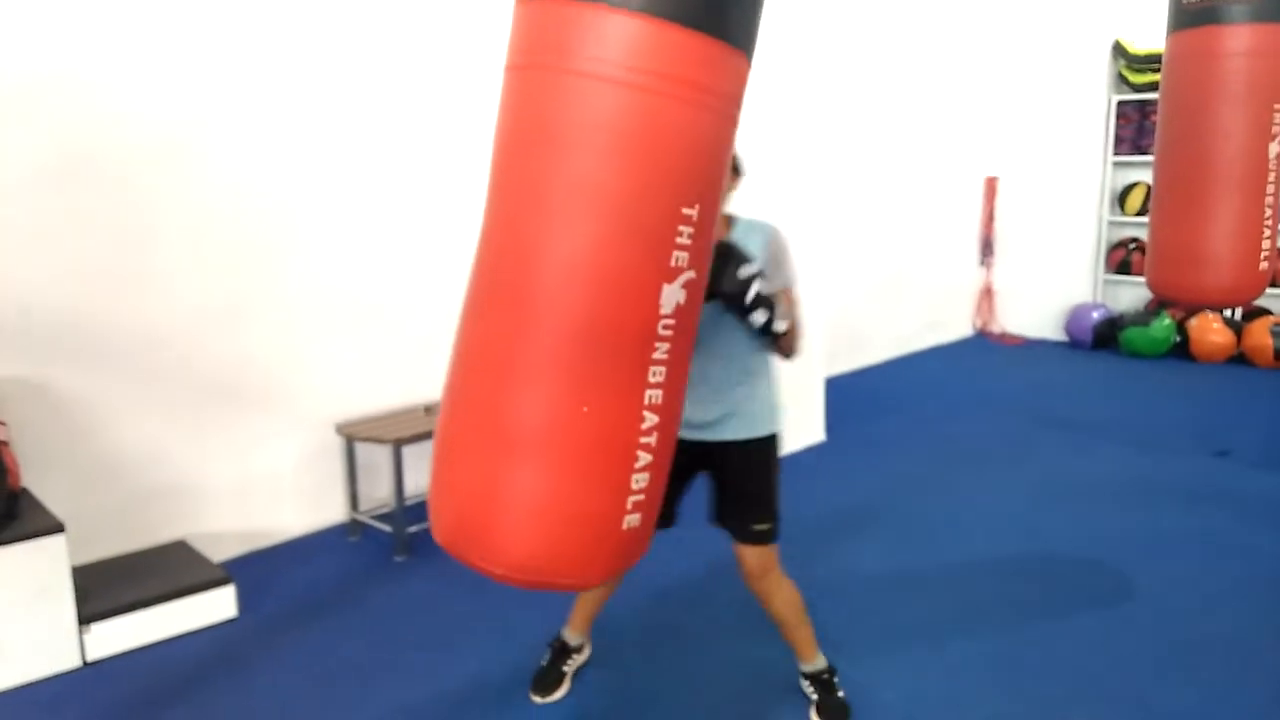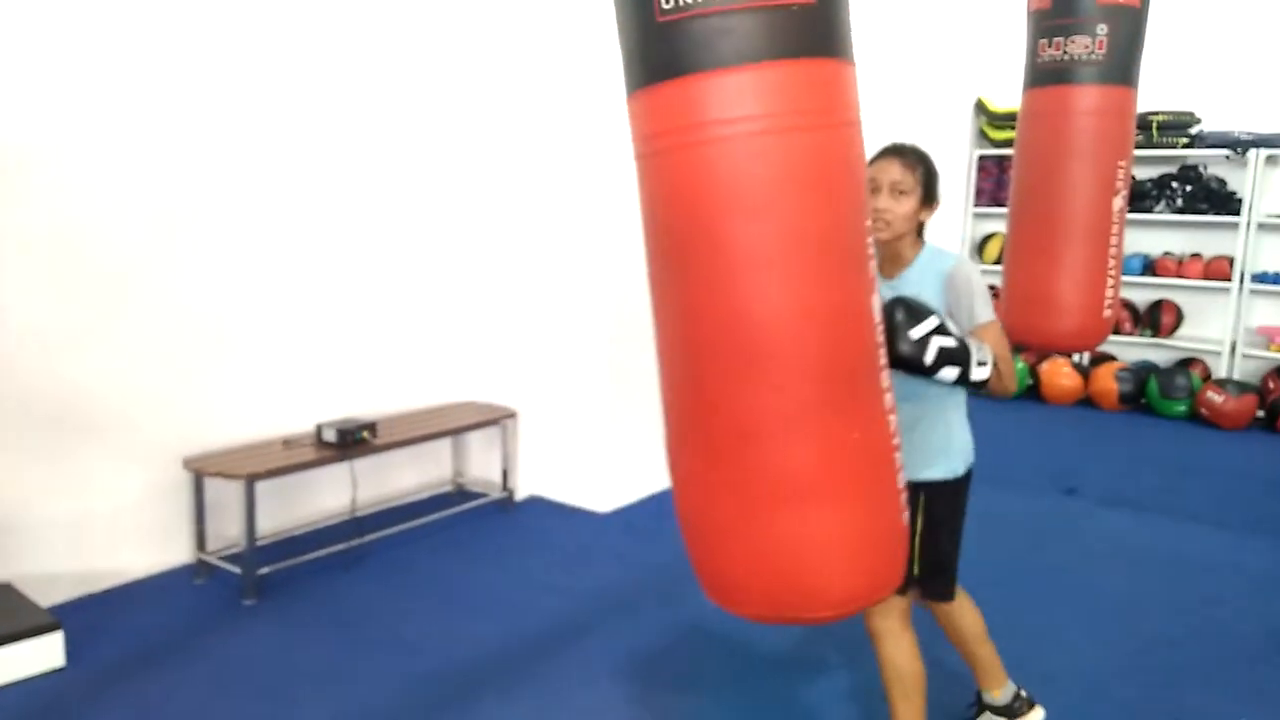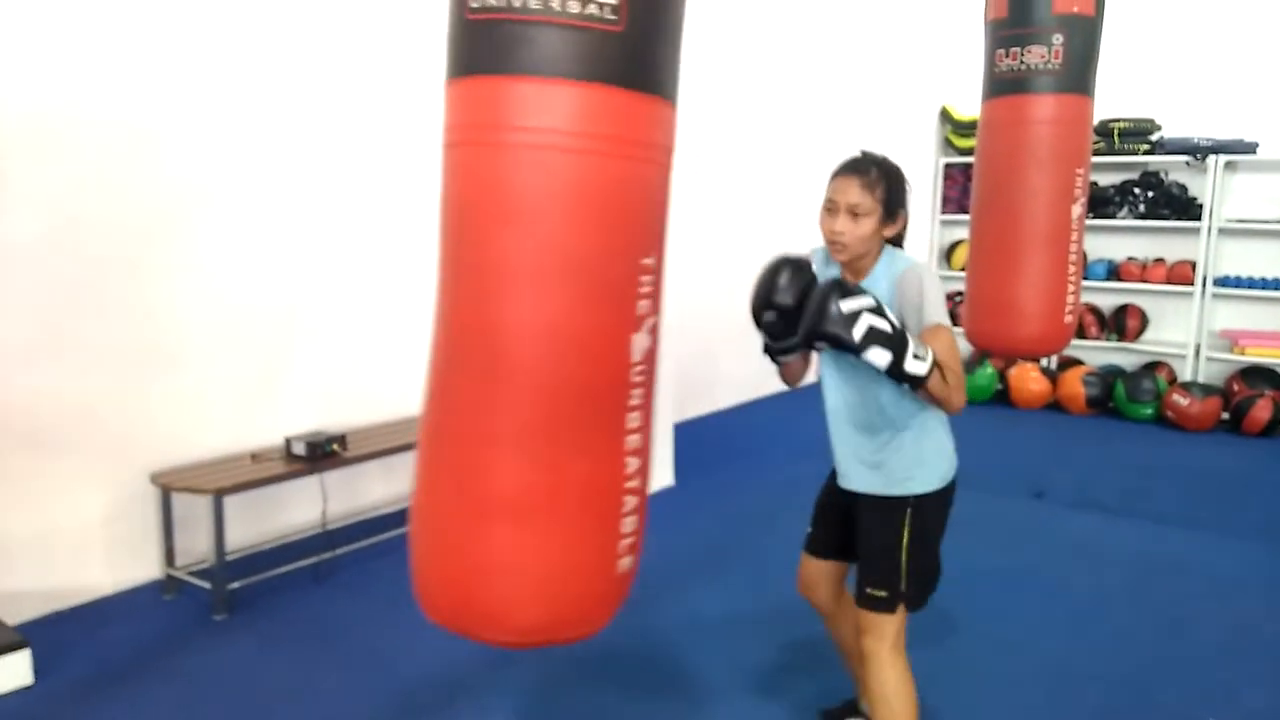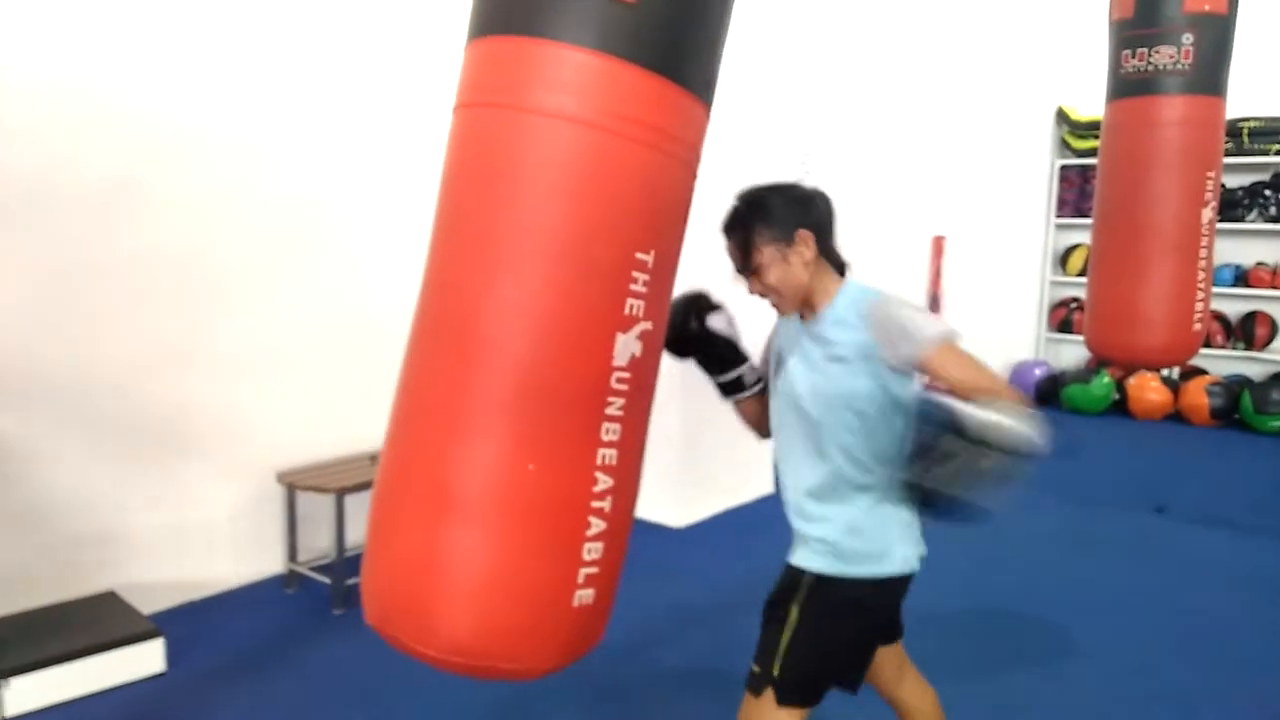
dt=1s
person 1, frame 1
left shoulder: (764, 241)
left elbow: (788, 344)
left wrist: (752, 296)
left hip: (745, 427)
right hip: (670, 426)
left knee: (760, 566)
left ankle: (816, 672)
right ankle: (572, 644)
person 1, frame 2
left shoulder: (953, 275)
left elbow: (1006, 378)
left wrist: (949, 353)
left hip: (931, 468)
left knee: (885, 612)
right knee: (933, 594)
person 1, frame 3
left shoulder: (911, 279)
right shoulder: (818, 270)
left elbow: (951, 395)
right elbow: (794, 375)
left wrist: (885, 342)
right wrist: (780, 332)
left hip: (909, 480)
right hip: (853, 468)
left knee: (876, 635)
right knee: (817, 582)
person 1, frame 4
left shoulder: (879, 318)
right shoulder: (789, 329)
left elbow: (997, 398)
right elbow: (765, 421)
right wrist: (721, 355)
left hip: (854, 560)
right hip: (832, 550)
right knee: (885, 666)
